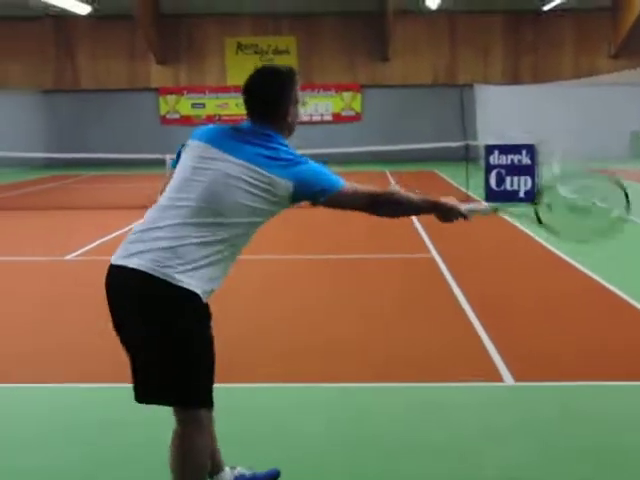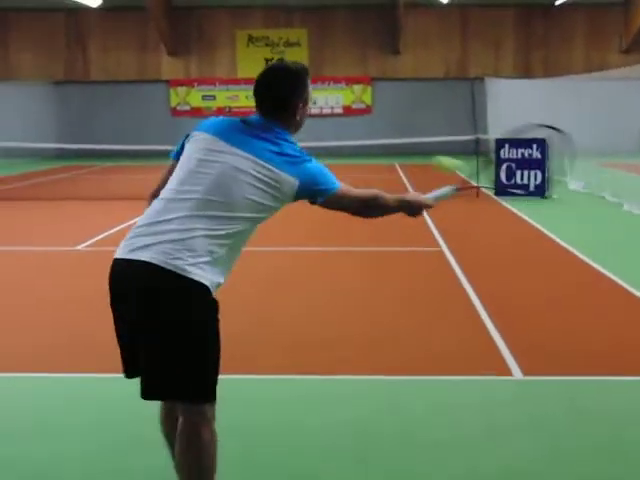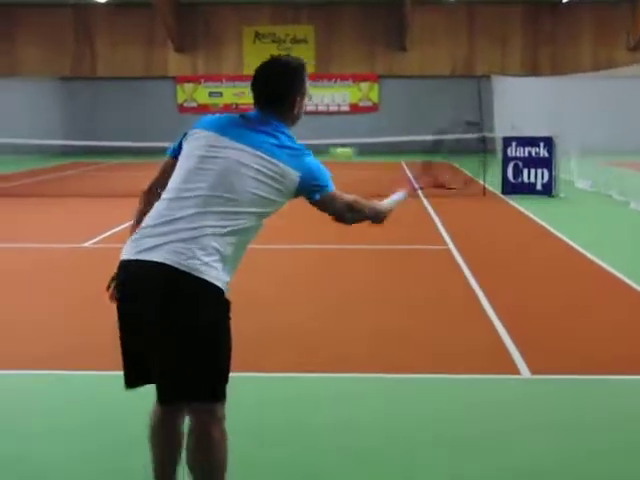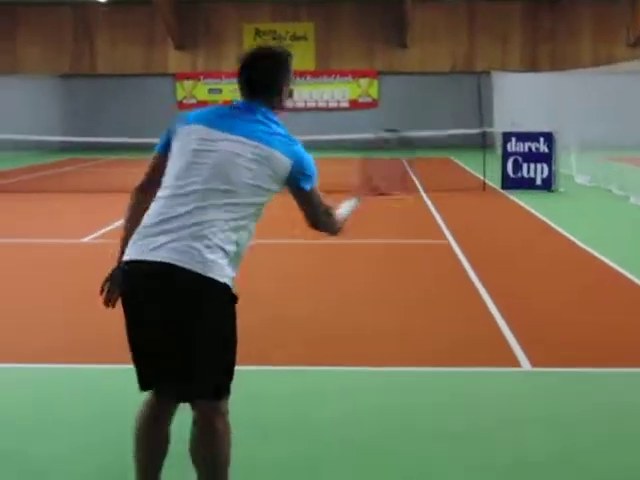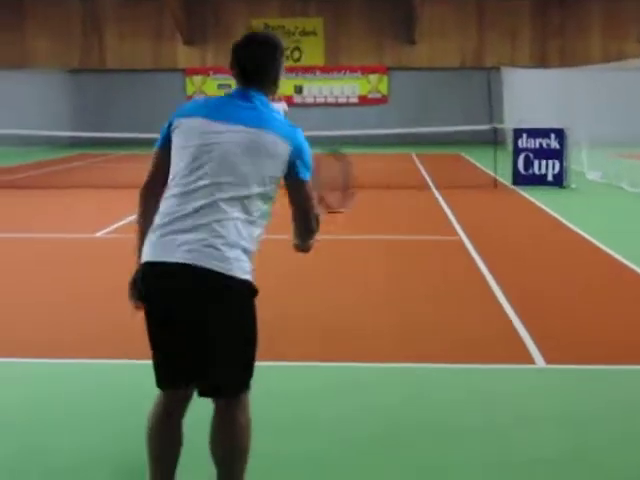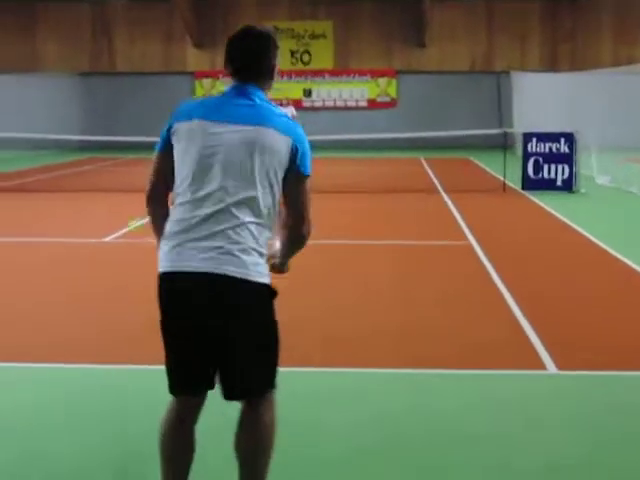
dt=0.1s
person 1, frame 1
left shoulder: (203, 136)
right shoulder: (292, 170)
right elbow: (372, 200)
right wrist: (434, 205)
left hip: (126, 270)
right hip: (173, 287)
left knee: (192, 398)
right knee: (192, 412)
person 1, frame 2
left shoulder: (207, 128)
right shoulder: (299, 167)
right elbow: (364, 202)
right wrist: (411, 202)
left hip: (129, 262)
right hip: (183, 278)
left knee: (176, 394)
right knee: (196, 406)
person 1, frame 3
left shoulder: (204, 127)
right shoulder: (297, 162)
left elbow: (152, 195)
right elbow: (345, 210)
right wrist: (377, 209)
left hip: (137, 265)
right hip: (194, 280)
left knee: (171, 401)
right knee: (206, 410)
person 1, frame 4
left shoulder: (192, 120)
right shoulder: (288, 150)
left elbow: (142, 195)
right elbow: (320, 219)
left wrist: (123, 262)
right wrist: (335, 222)
left hip: (144, 265)
right hip: (202, 276)
left knee: (163, 395)
right knee: (210, 404)
person 1, frame 5
left shoulder: (188, 113)
right shoulder: (287, 136)
left elbow: (150, 193)
right elbow: (307, 221)
left wrist: (142, 261)
right wrist: (304, 239)
left hip: (160, 265)
right hip: (222, 272)
left knee: (174, 392)
right knee: (231, 398)
person 1, frame 6
left shoulder: (185, 115)
right shoulder: (287, 131)
left elbow: (155, 199)
right elbow: (299, 224)
right wrist: (280, 260)
left hip: (177, 271)
right hip: (241, 277)
left knee: (186, 398)
right knee: (258, 399)
